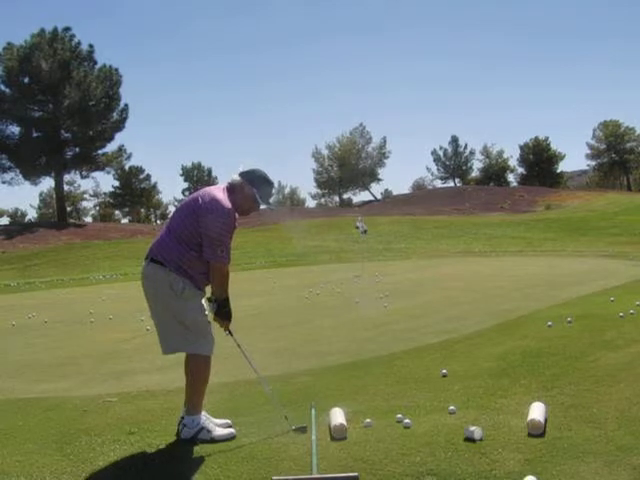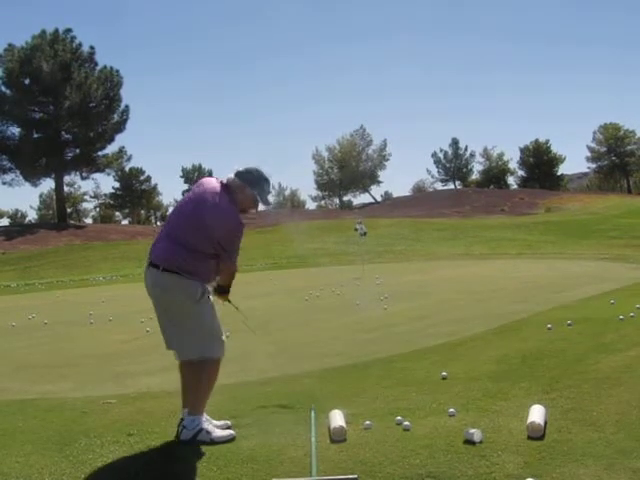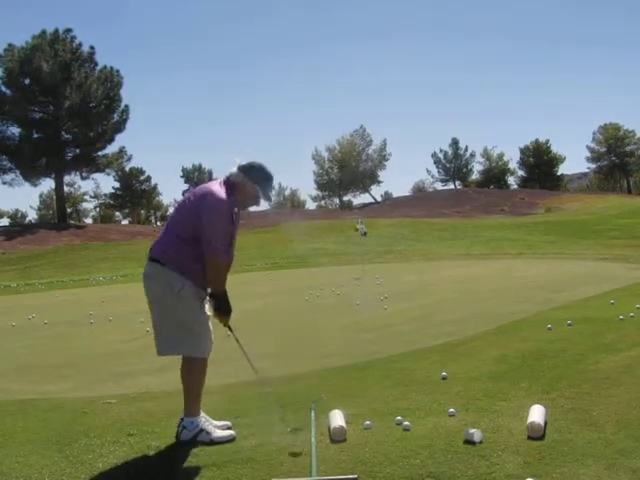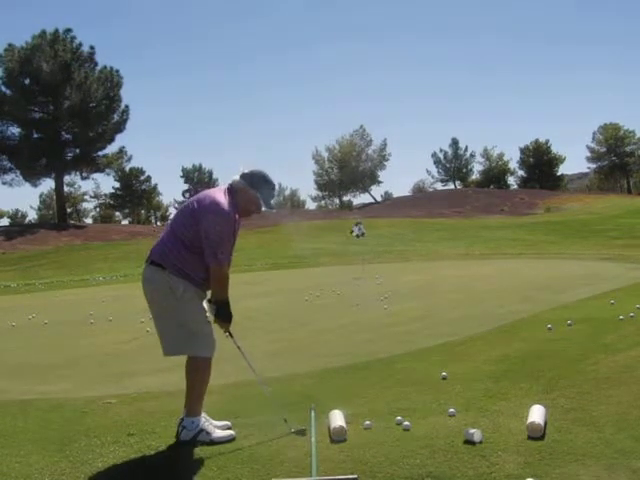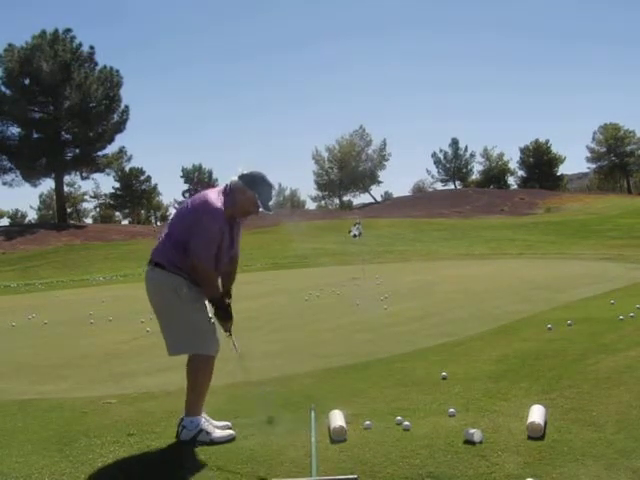
dt=1s
person 1, frame 1
left shoulder: (222, 204)
right shoulder: (220, 208)
left elbow: (218, 261)
right elbow: (218, 265)
left wrist: (217, 299)
right wrist: (222, 303)
left hip: (172, 276)
right hip: (169, 278)
left knee: (199, 345)
right knee: (201, 346)
left ankle: (193, 414)
right ankle: (192, 423)
person 1, frame 2
left shoulder: (208, 186)
right shoulder: (230, 217)
right elbow: (227, 265)
left wrist: (216, 282)
right wrist: (223, 287)
left hip: (160, 275)
right hip: (180, 282)
left knee: (194, 349)
right knee: (211, 350)
left ankle: (191, 415)
right ankle: (192, 424)
person 1, frame 3
left shoulder: (226, 204)
right shoulder: (216, 200)
left elbow: (223, 256)
right elbow: (214, 256)
left wrist: (217, 294)
right wrist: (220, 297)
left hip: (182, 277)
right hip: (171, 277)
left knee: (199, 347)
right knee: (196, 349)
left ankle: (193, 417)
right ankle: (191, 425)
person 1, frame 4
left shoulder: (227, 208)
right shoulder: (219, 209)
left elbow: (220, 264)
right elbow: (217, 267)
left wrist: (217, 301)
right wrist: (222, 306)
left hip: (177, 278)
right hip: (170, 279)
left knee: (200, 347)
right knee: (201, 348)
left ankle: (193, 416)
right ankle: (191, 425)
person 1, frame 5
left shoulder: (233, 213)
right shoulder: (210, 209)
left elbow: (230, 256)
right elbow: (201, 265)
left wrist: (226, 296)
right wrist: (219, 302)
left hip: (184, 281)
right hip: (172, 279)
left knee: (205, 346)
right knee: (205, 347)
left ankle: (193, 415)
right ankle: (191, 424)
